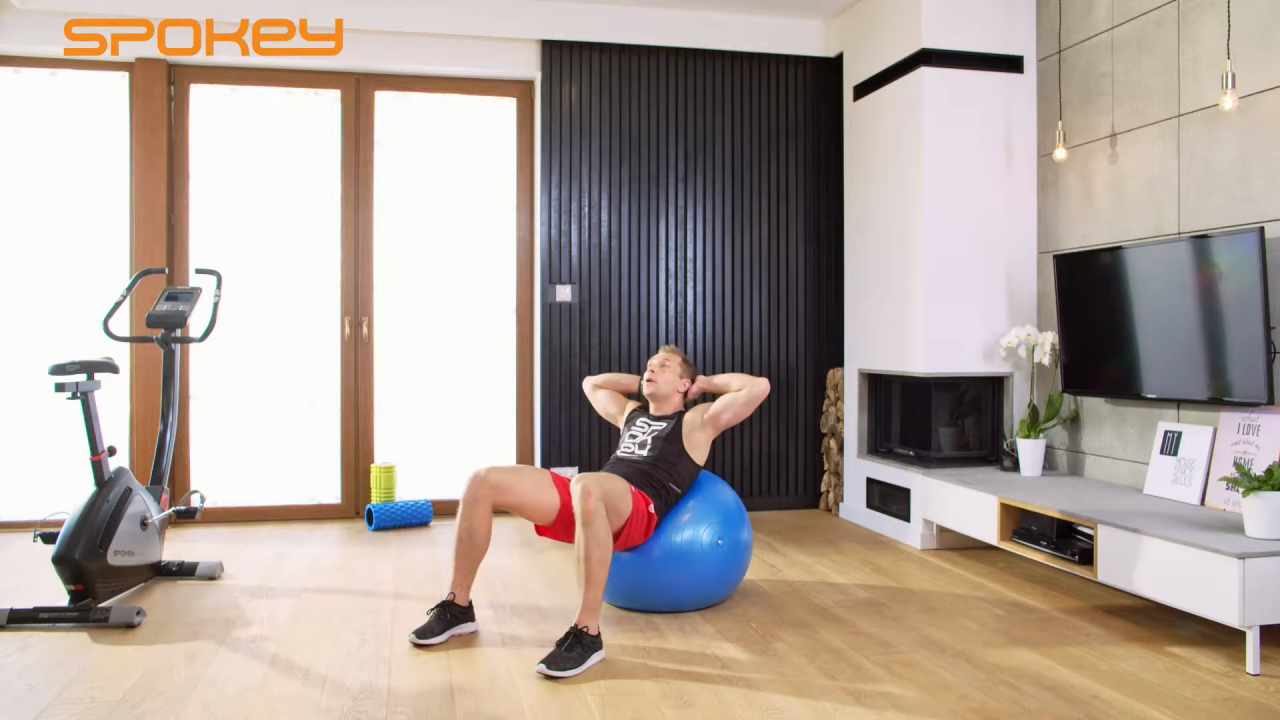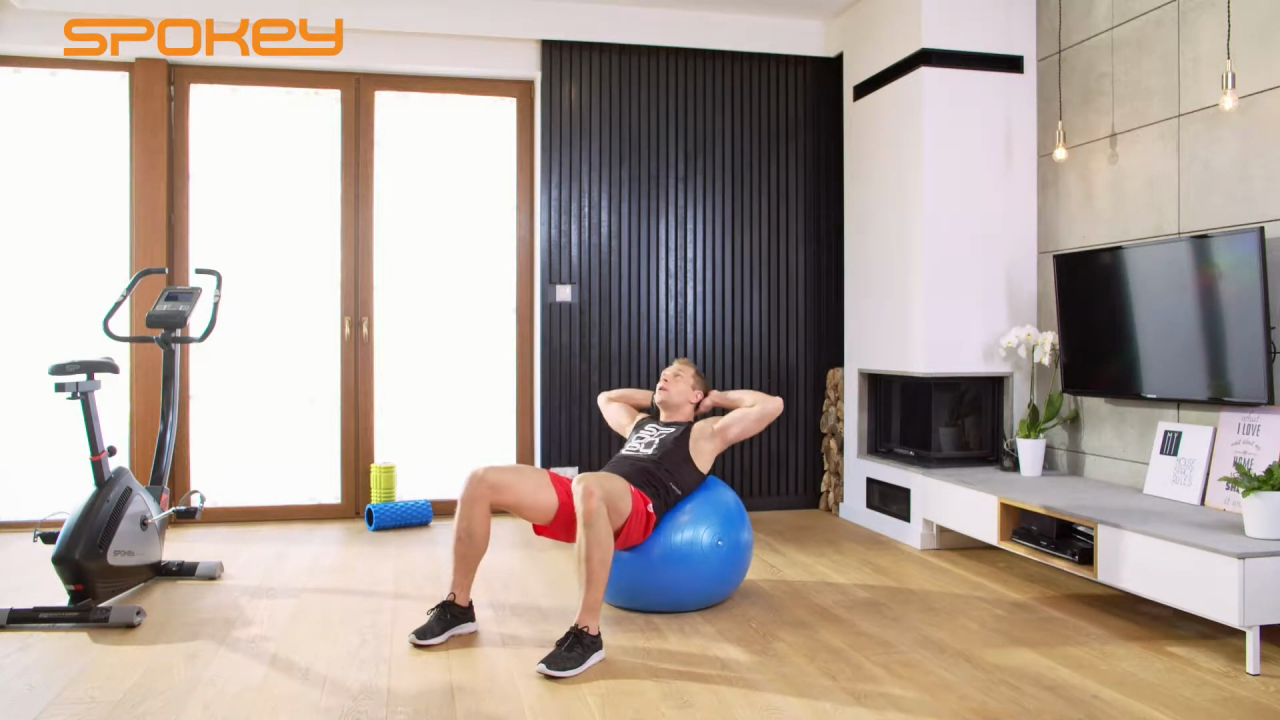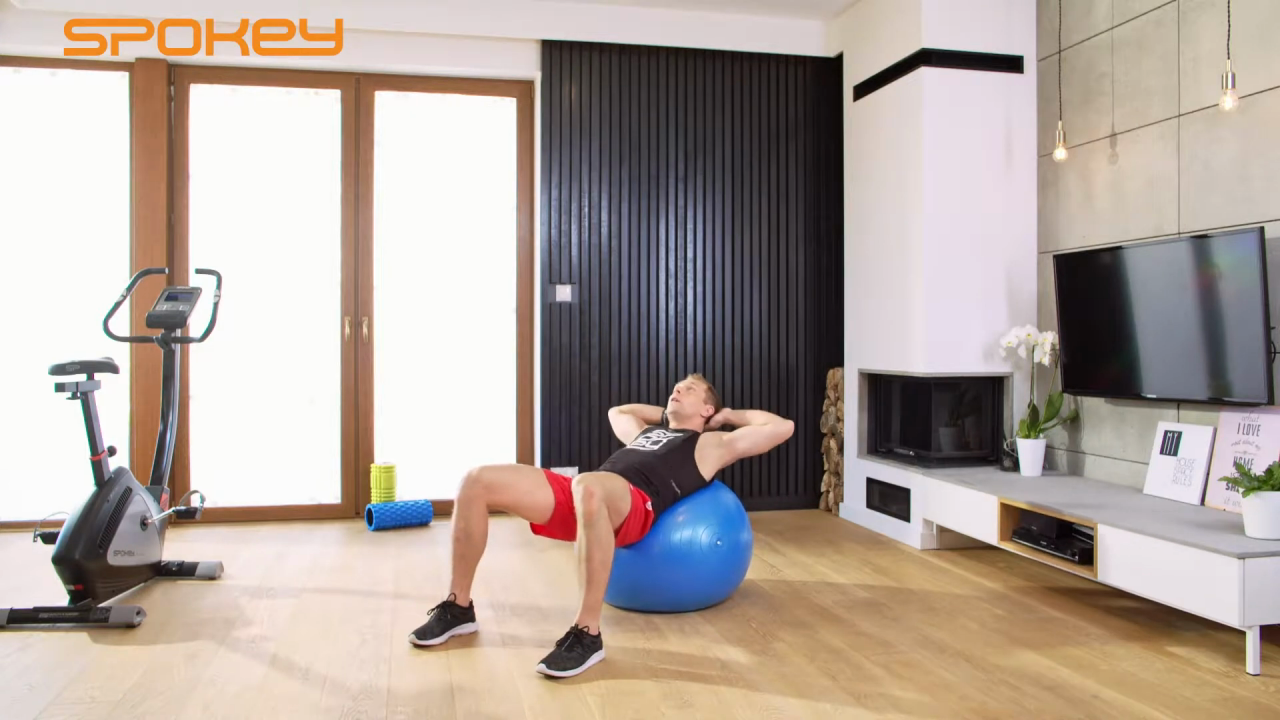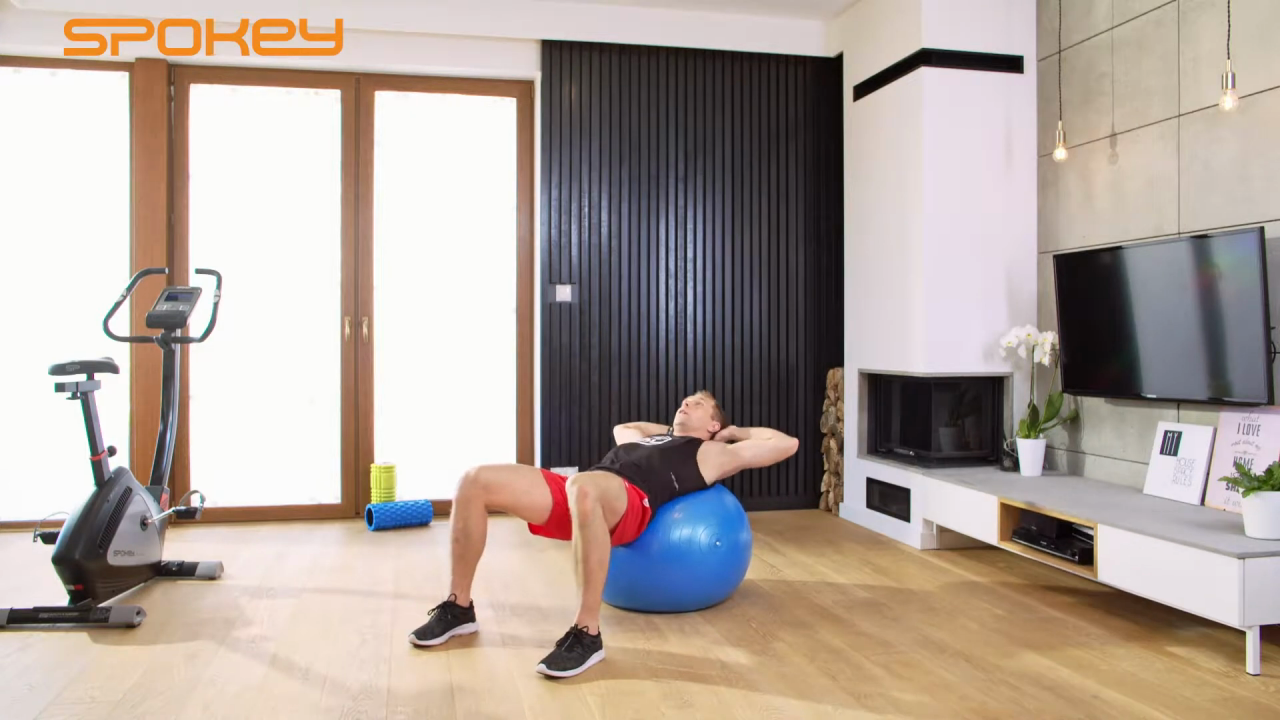
dt=0.2s
person 1, frame 1
left shoulder: (696, 422)
right shoulder: (632, 414)
left elbow: (758, 387)
right elbow: (592, 383)
left wrist: (706, 383)
right wrist: (641, 383)
left hip: (638, 510)
right hip: (588, 498)
left knee: (588, 487)
right knee: (483, 481)
left ankle: (587, 634)
right ankle: (458, 606)
person 1, frame 2
left shoulder: (705, 433)
right shoulder: (641, 423)
left elbow: (772, 405)
right elbow: (607, 398)
left wrist: (719, 397)
right wrist: (654, 397)
left hip: (636, 509)
right hip: (587, 496)
left knee: (588, 487)
right knee: (481, 481)
left ankle: (587, 634)
right ankle: (458, 606)
person 1, frame 3
left shoulder: (711, 444)
right shoulder: (648, 431)
left elbow: (783, 427)
right elbow: (617, 411)
left wrist: (728, 415)
right wrist: (665, 412)
left hip: (634, 505)
right hip: (579, 495)
left knee: (589, 489)
right knee: (478, 481)
left ankle: (588, 633)
right ankle: (459, 606)
person 1, frame 4
left shoulder: (712, 453)
right shoulder: (651, 440)
left elbow: (787, 444)
right elbow: (622, 427)
left wrist: (735, 431)
left hip: (629, 502)
right hip: (579, 492)
left knee: (583, 489)
right knee: (476, 481)
left ankle: (587, 634)
right ankle: (459, 607)
